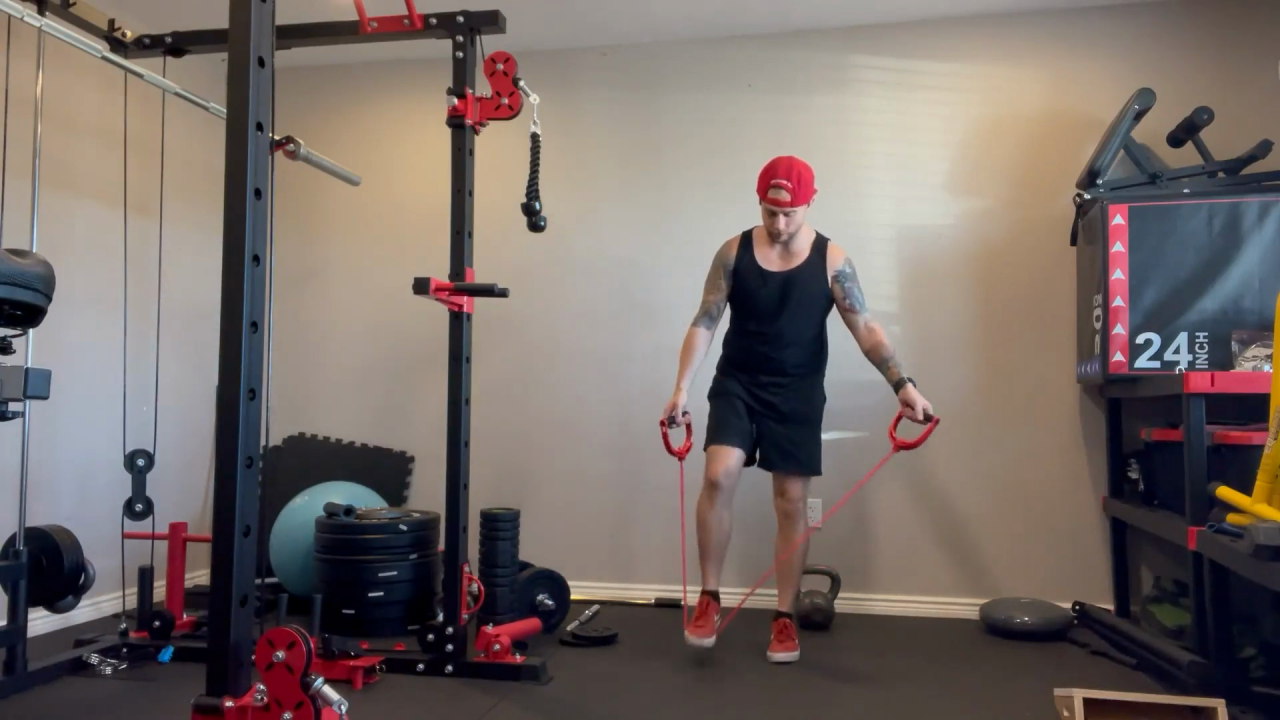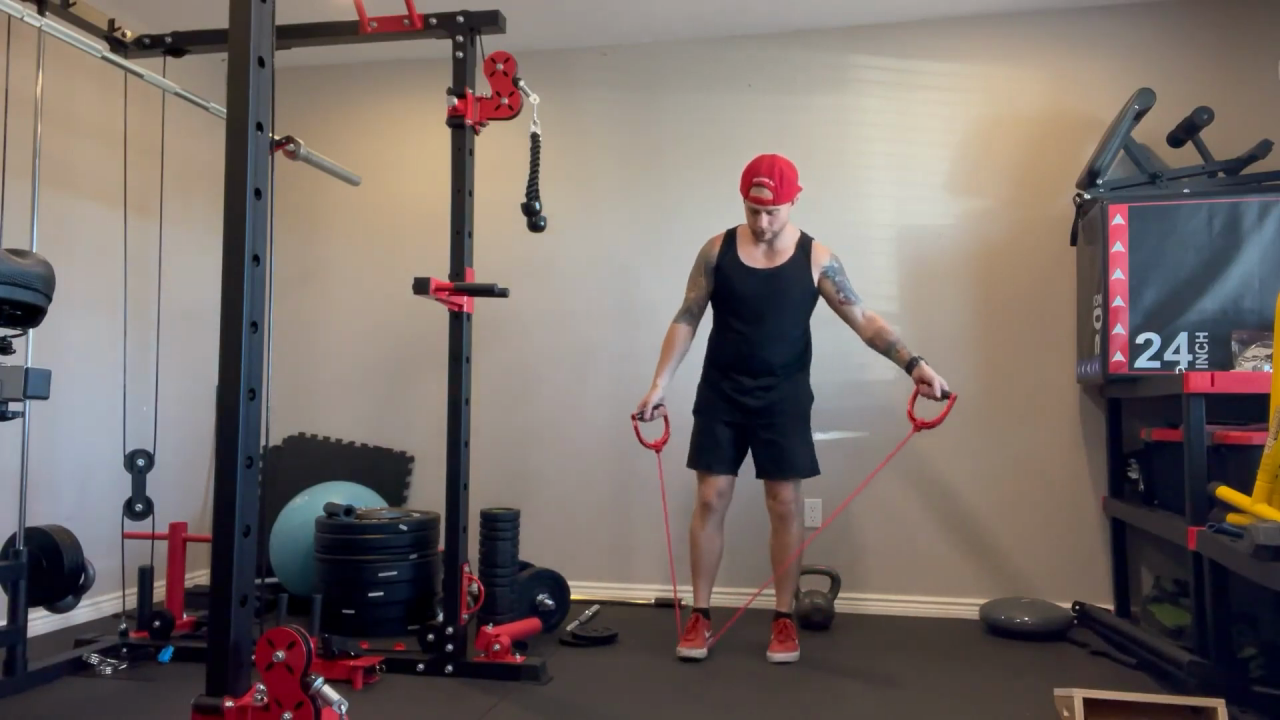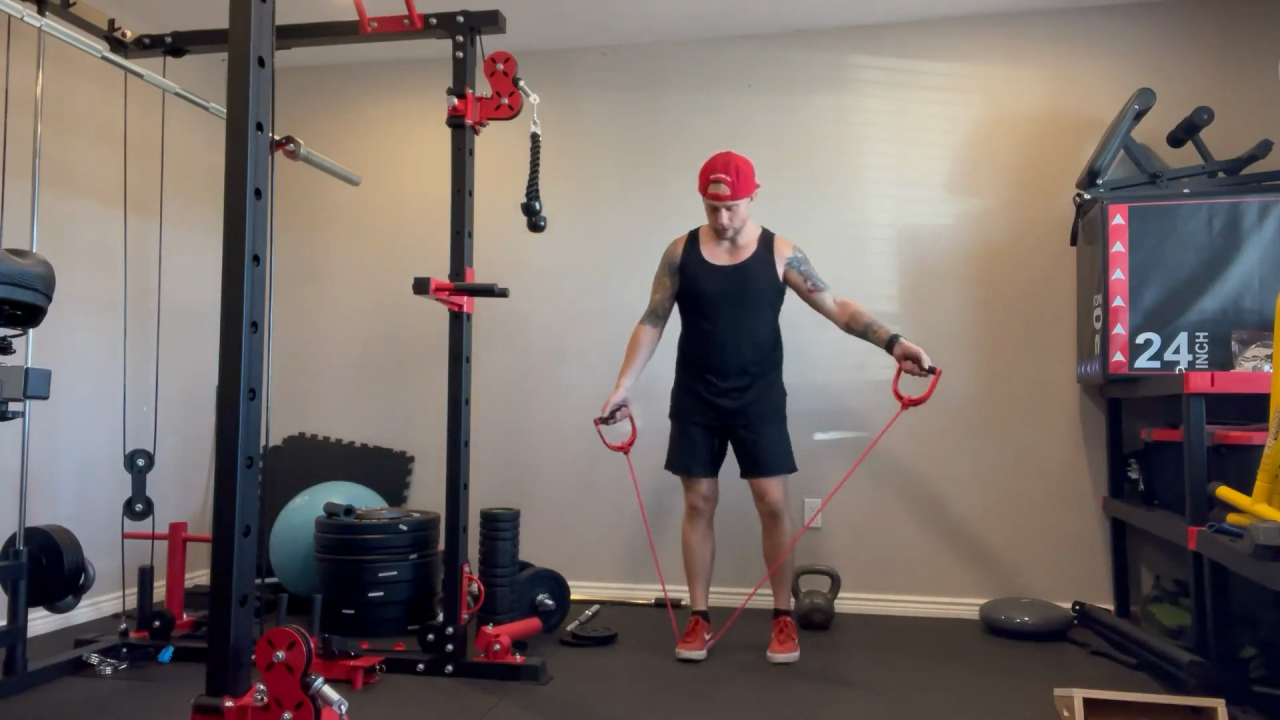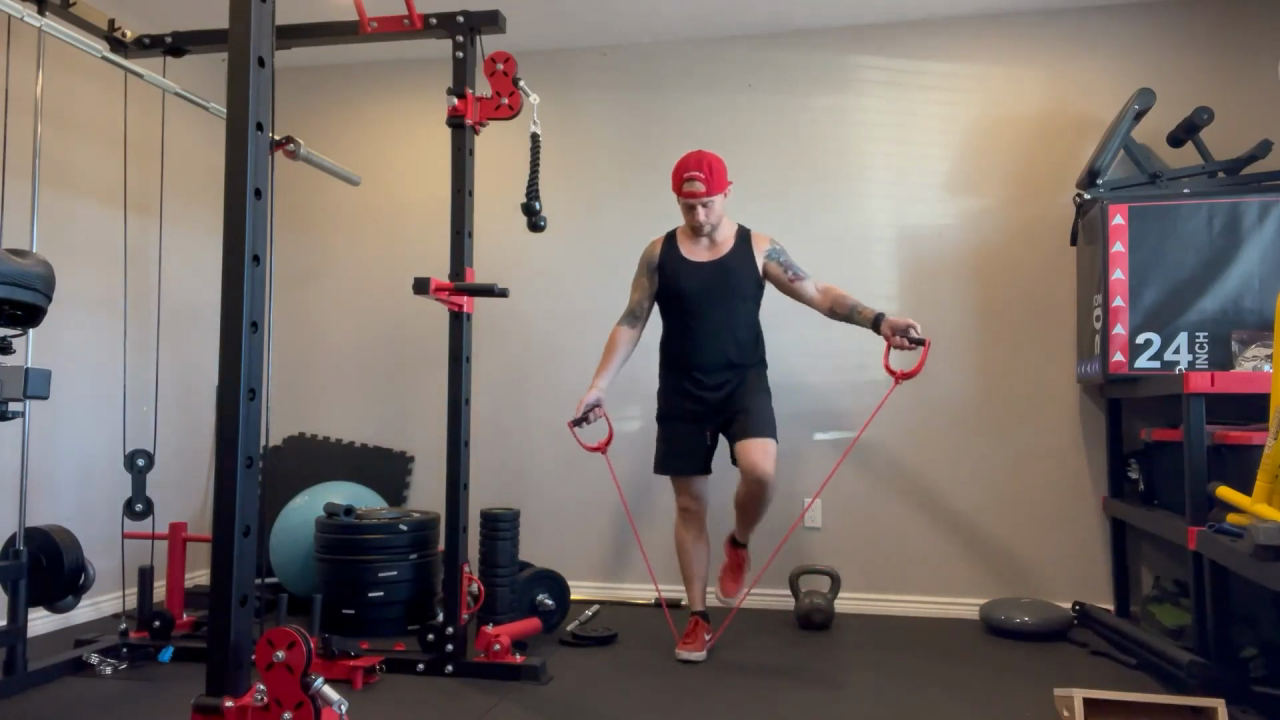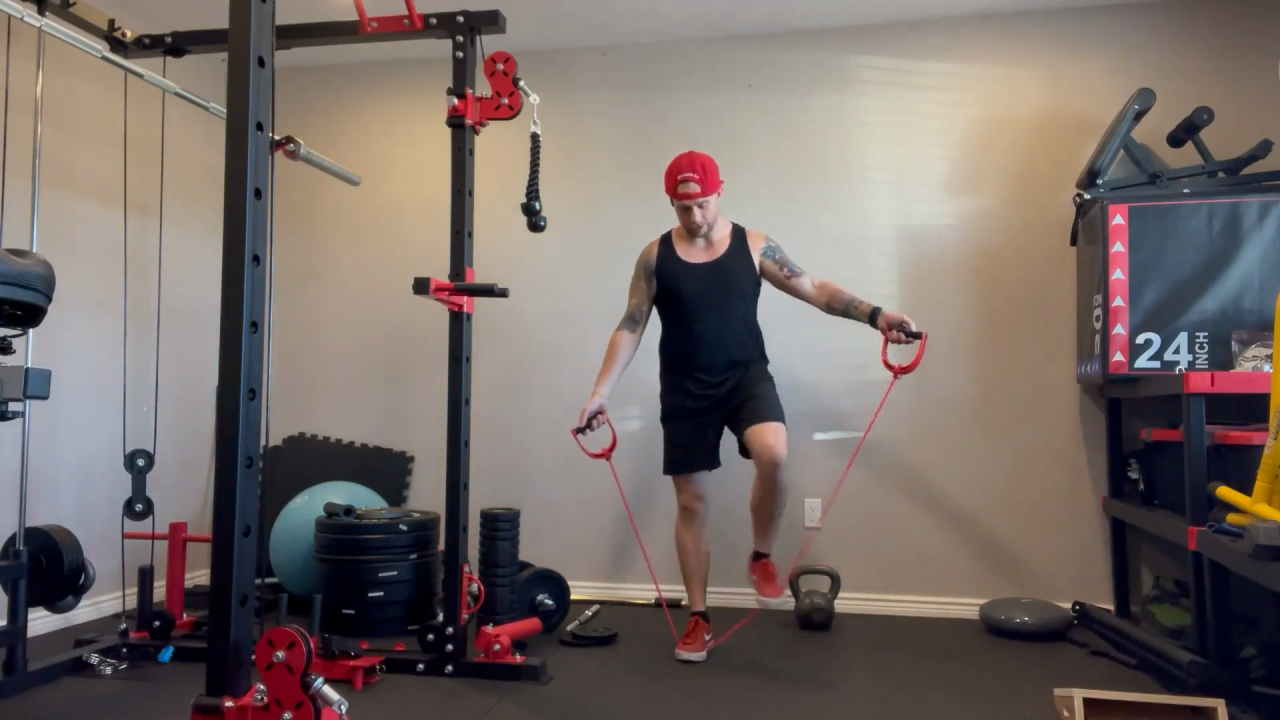
dt=0.3s
person 1, frame 1
left shoulder: (832, 260)
right shoulder: (734, 252)
left elbow: (865, 328)
right elbow: (705, 321)
left wrist: (903, 385)
right wrist: (682, 387)
left hip: (798, 393)
right hip: (737, 383)
left knee: (792, 502)
right knee: (718, 476)
left ankle: (784, 618)
right ankle: (709, 596)
person 1, frame 2
left shoulder: (816, 258)
right shoulder: (717, 250)
left elbow: (863, 319)
right elbow: (686, 320)
left wrist: (914, 364)
right wrist: (659, 385)
left hip: (783, 398)
right hip: (720, 395)
left knee: (785, 506)
right knee: (711, 501)
left ankle: (783, 619)
right ankle: (700, 615)
person 1, frame 3
left shoulder: (781, 253)
right shoulder: (680, 252)
left elbow: (835, 305)
right elbow: (652, 321)
left wrist: (892, 342)
right wrist: (623, 385)
left hip: (759, 396)
right hip: (696, 398)
left knee: (772, 503)
right knee: (698, 503)
left ankle: (783, 616)
right ankle: (699, 617)
person 1, frame 4
left shoulder: (758, 247)
right shoulder: (659, 253)
left elbow: (817, 293)
right elbow: (631, 323)
left wrist: (878, 320)
right wrist: (598, 386)
left hip: (744, 381)
right hip: (682, 393)
left knee: (760, 469)
right knee: (689, 502)
left ankle: (736, 546)
right ankle: (698, 619)
person 1, frame 5
left shoulder: (754, 245)
right shoulder: (655, 256)
left elbow: (812, 288)
right elbow: (630, 327)
left wrist: (875, 315)
right wrist: (600, 393)
left hip: (746, 377)
right hip: (685, 392)
left knee: (773, 454)
right knee: (691, 501)
left ankle: (762, 557)
right ankle: (698, 619)
